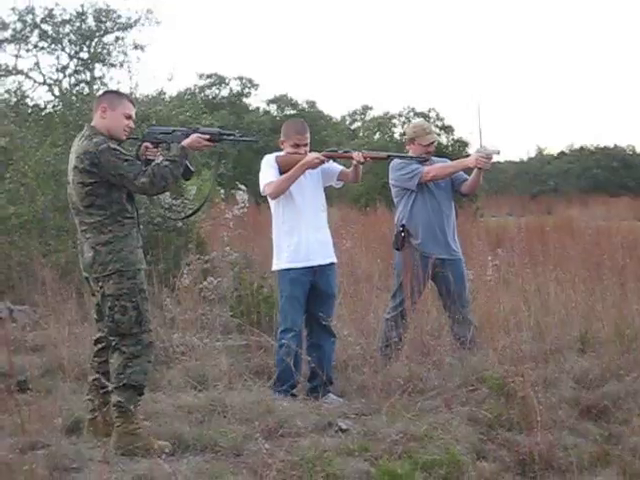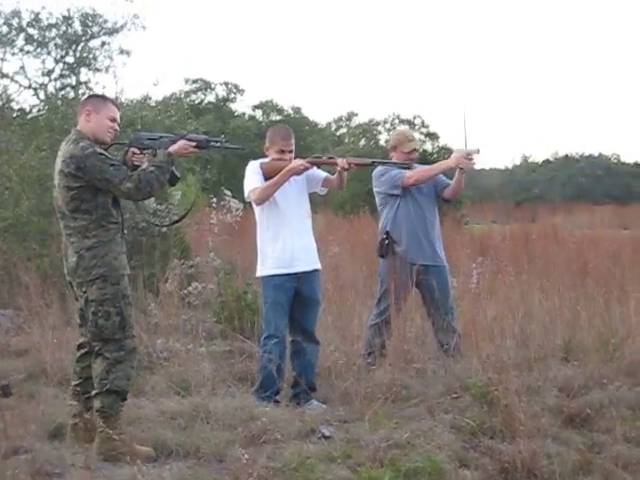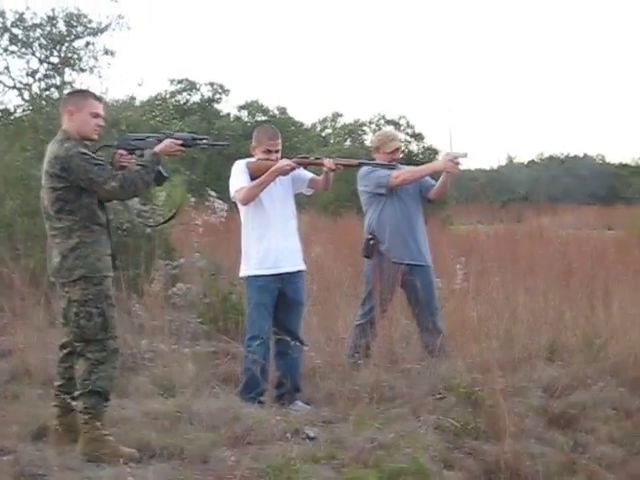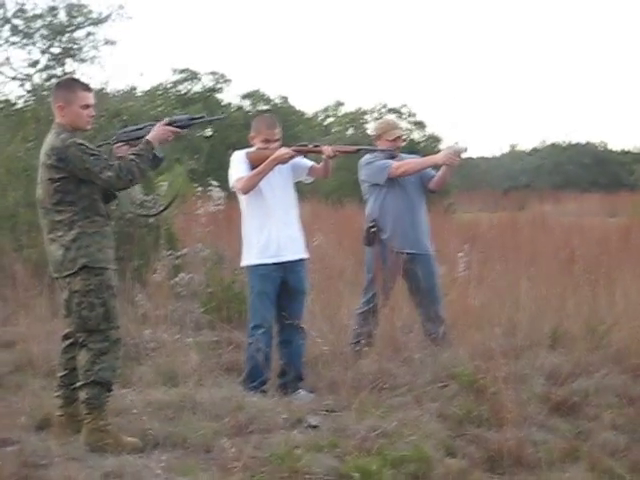
dt=0.7s
person 1, frame 1
left shoulder: (86, 145)
right shoulder: (98, 149)
left elbow: (130, 181)
right elbow: (150, 183)
left wrist: (142, 159)
right wrist: (183, 148)
left hip: (101, 257)
right hip: (117, 259)
left knee: (110, 337)
right knee: (135, 340)
left ankle: (100, 415)
right ankle: (126, 429)
person 1, frame 2
left shoulder: (73, 149)
right shoulder: (84, 153)
left elbow: (113, 187)
right elbow: (136, 188)
left wrist: (129, 165)
right wrist: (169, 154)
left hip: (85, 262)
right hip: (101, 263)
left knee: (93, 341)
right knee: (117, 345)
left ankle: (83, 420)
right ankle: (109, 435)
person 1, frame 3
left shoulder: (62, 151)
right shoulder: (70, 154)
left elbow: (100, 191)
right elbow: (121, 188)
left wrist: (117, 167)
right wrist: (156, 155)
left hip: (72, 263)
right hip: (85, 264)
left knee: (76, 342)
right knee: (100, 346)
left ankle: (66, 422)
right ankle: (93, 436)
person 1, frame 4
left shoulder: (59, 145)
right shoulder: (67, 145)
left elbow: (97, 190)
right elbow: (118, 180)
left wrist: (119, 161)
right wrist: (150, 143)
left hip: (74, 256)
right hip: (86, 256)
left knee: (79, 334)
right knee: (102, 337)
left ankle: (69, 414)
right ankle: (96, 426)
person 2, frame 1
left shoulder: (318, 163)
right shoulder: (271, 161)
left elbow: (351, 178)
right elbow: (273, 190)
left wrist: (357, 164)
right wrist: (302, 165)
left hip: (324, 259)
right hip: (292, 261)
left knee: (323, 327)
right knee: (291, 329)
left ankle: (320, 386)
right ankle: (283, 390)
person 2, frame 2
left shoulder: (303, 169)
right shoulder: (256, 168)
left elbow: (335, 185)
right elbow: (257, 197)
left wrist: (341, 171)
right wrist: (287, 171)
left hip: (308, 265)
right hip: (276, 267)
left knee: (306, 334)
right knee: (275, 334)
left ankle: (303, 393)
right ankle: (266, 397)
person 2, frame 3
left shoulder: (288, 170)
right shoulder: (242, 168)
left elbow: (321, 186)
right elbow: (243, 197)
left wrist: (327, 172)
right wrist: (273, 172)
left hip: (292, 266)
right hip: (260, 268)
left knee: (290, 335)
right knee: (258, 336)
left ankle: (287, 394)
right ankle: (250, 398)
person 2, frame 4
left shoulder: (288, 158)
right shoulder: (241, 158)
left elbow: (321, 174)
right elbow: (243, 187)
left wrist: (327, 159)
right wrist: (272, 161)
left hip: (294, 255)
right hip: (261, 257)
left knee: (293, 325)
right knee: (261, 325)
left ankle: (291, 383)
right ankle: (254, 387)
person 3, frame 1
left shoulder: (444, 164)
right shoulder: (399, 166)
left elbow: (467, 188)
right elbow: (429, 174)
left wrist: (478, 169)
right wrist: (467, 162)
left hip: (448, 249)
right hip: (413, 249)
left knee: (460, 305)
right knee: (401, 305)
right ankle: (386, 355)
person 3, frame 2
left shoulder: (428, 172)
right shoulder: (382, 174)
left elbow: (450, 193)
right elbow: (411, 179)
left wrist: (460, 171)
right wrist: (448, 163)
left hip: (433, 255)
right hip: (398, 256)
left knee: (445, 312)
right knee: (385, 311)
right ankle: (370, 362)
person 3, frame 3
left shoulder: (413, 172)
right shoulder: (368, 174)
left elbow: (434, 194)
right elbow: (398, 179)
left wrist: (447, 174)
right wrist: (436, 165)
left hip: (417, 256)
right hip: (383, 256)
left knee: (429, 311)
right knee: (370, 312)
right ankle: (355, 361)
person 3, frame 4
left shoulder: (414, 161)
right shoulder: (368, 163)
left elbow: (434, 184)
right elbow: (398, 170)
left wrist: (447, 165)
right wrist: (436, 158)
left hip: (419, 244)
right hip: (384, 244)
left knee: (430, 300)
right knee: (372, 300)
right ankle: (358, 350)
